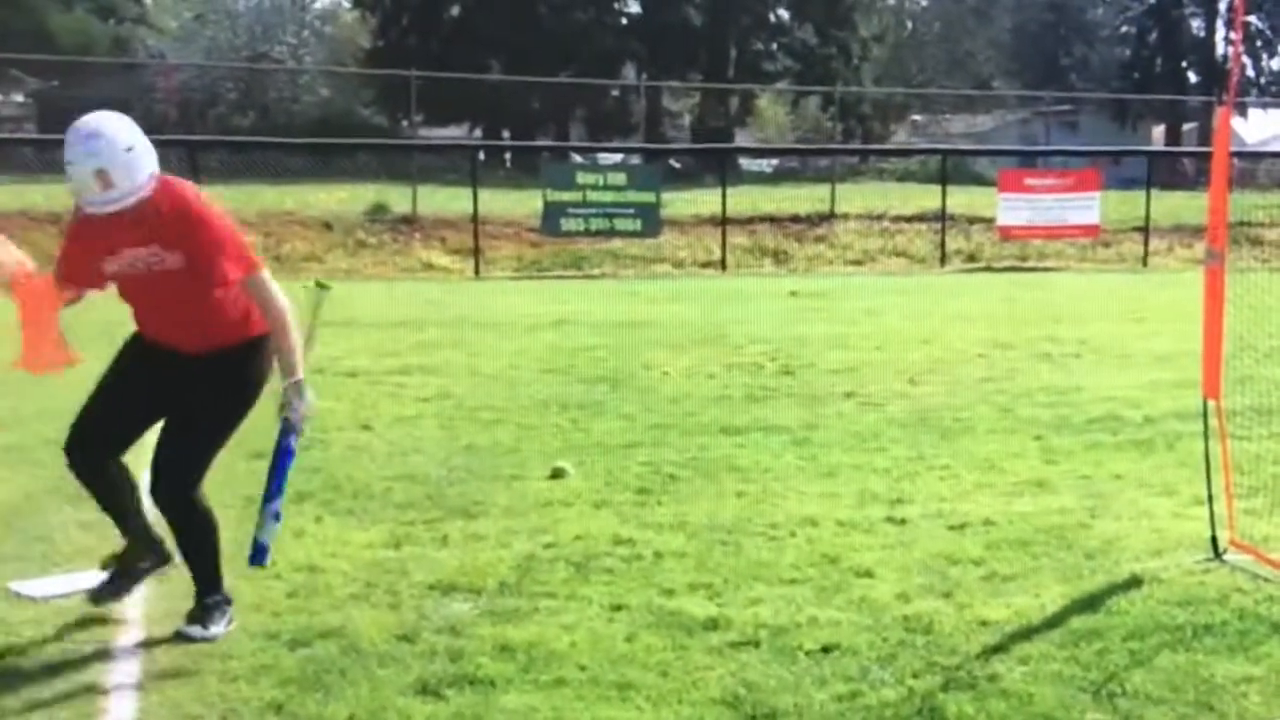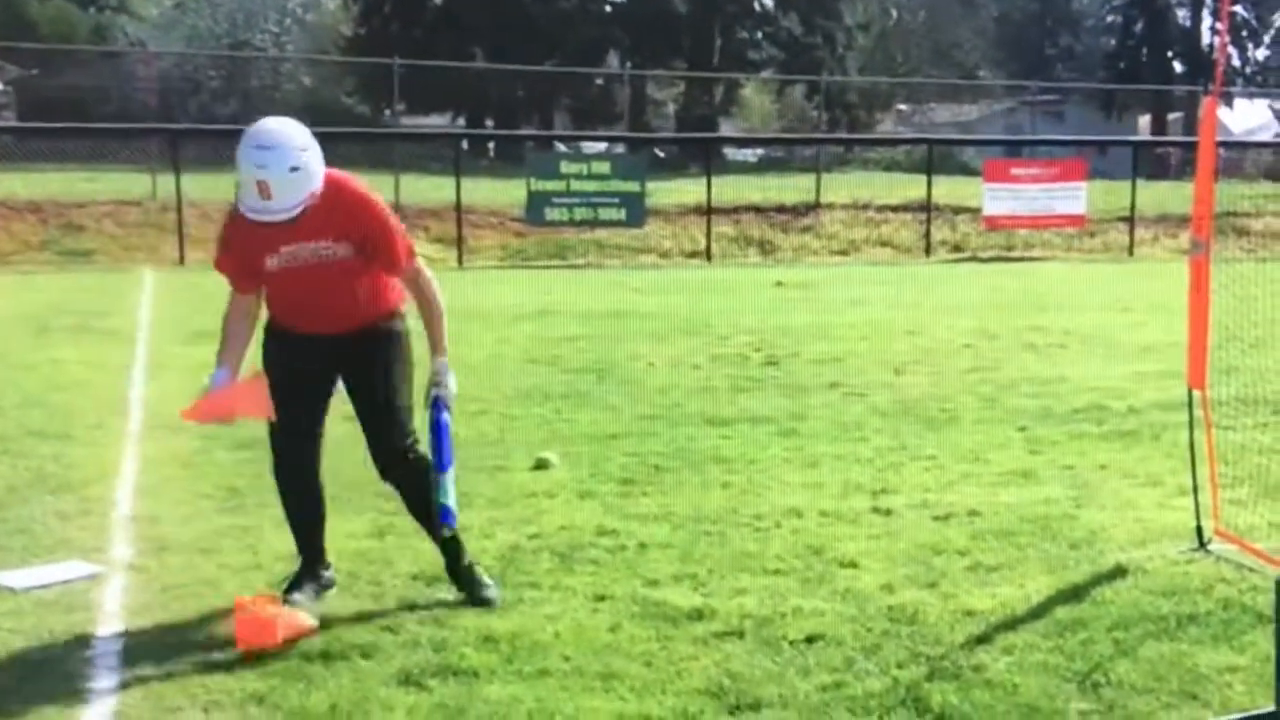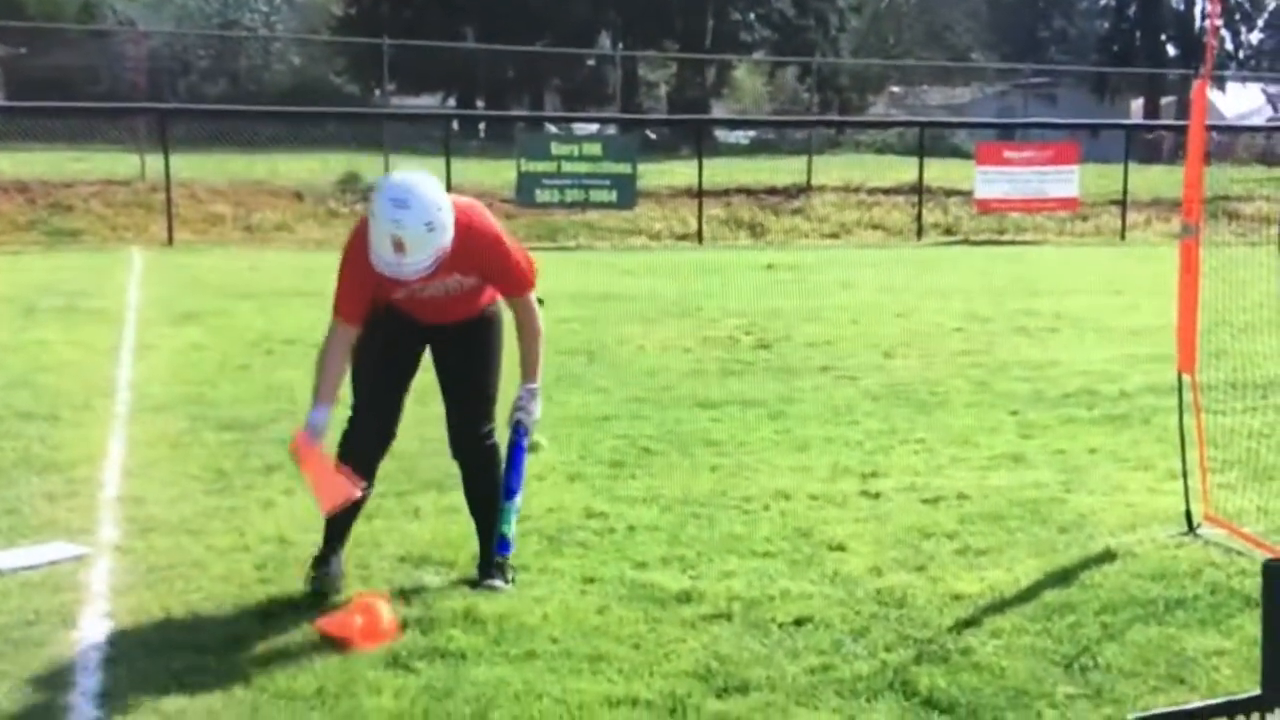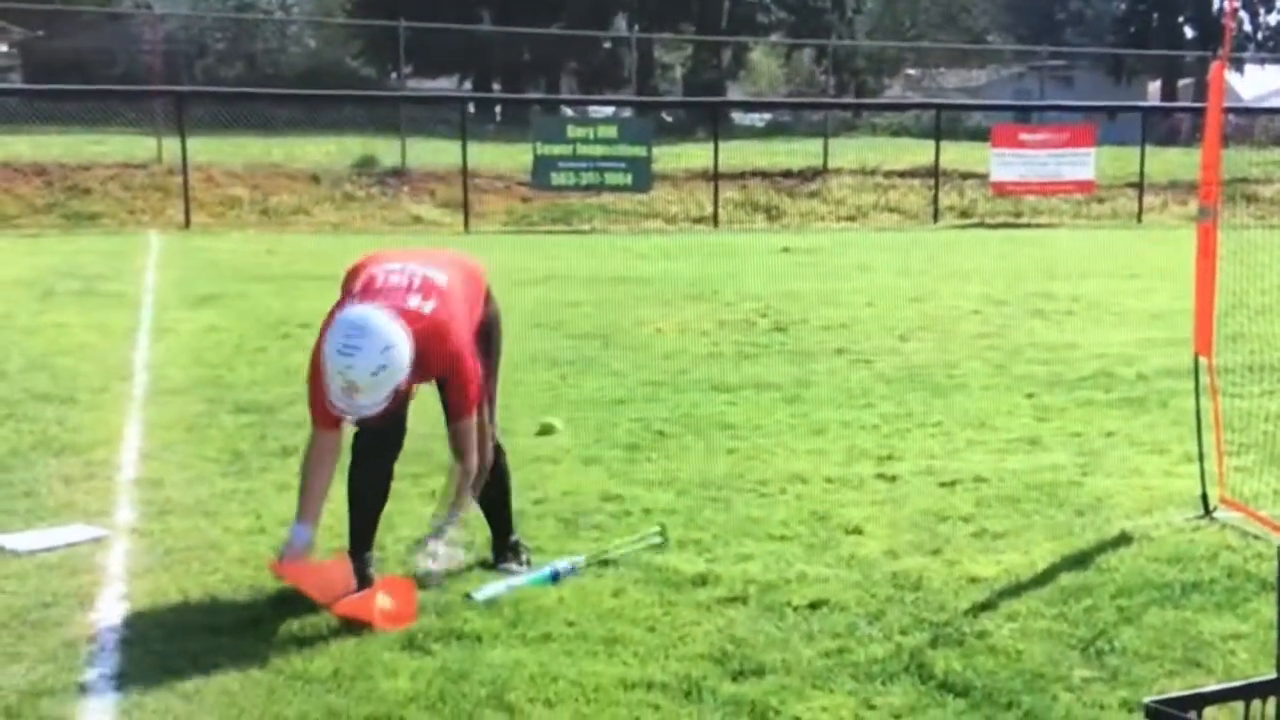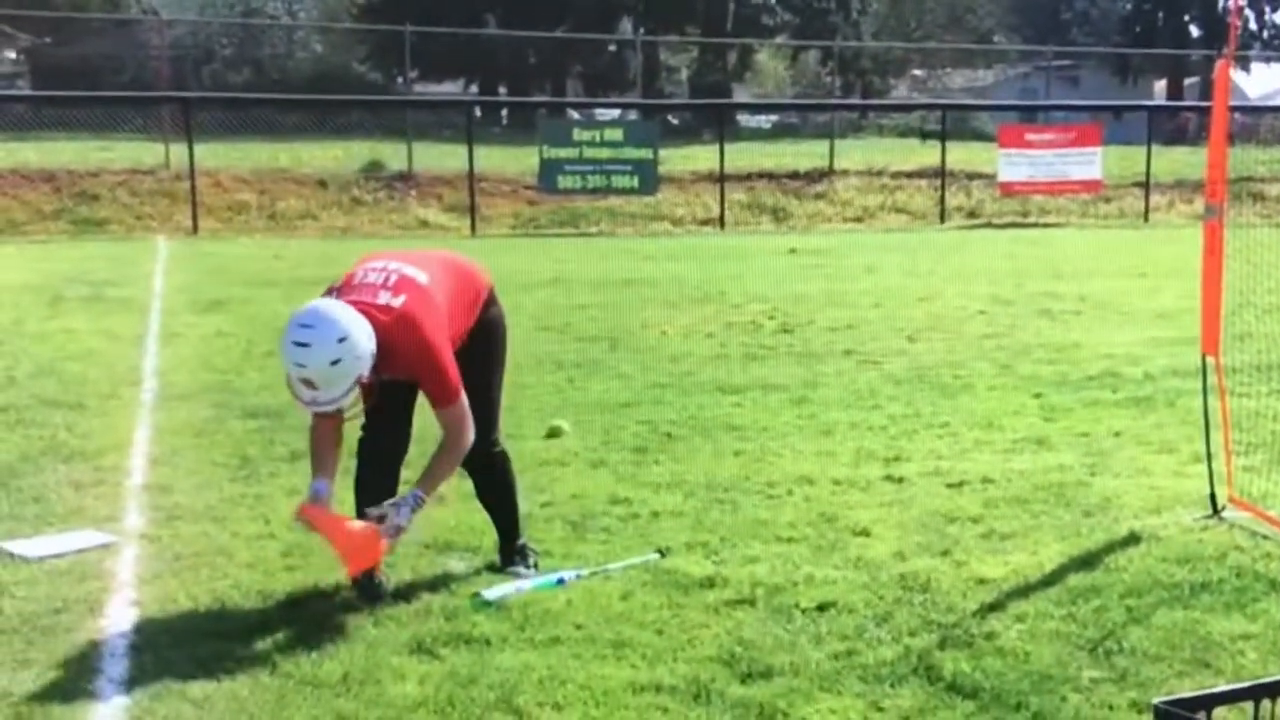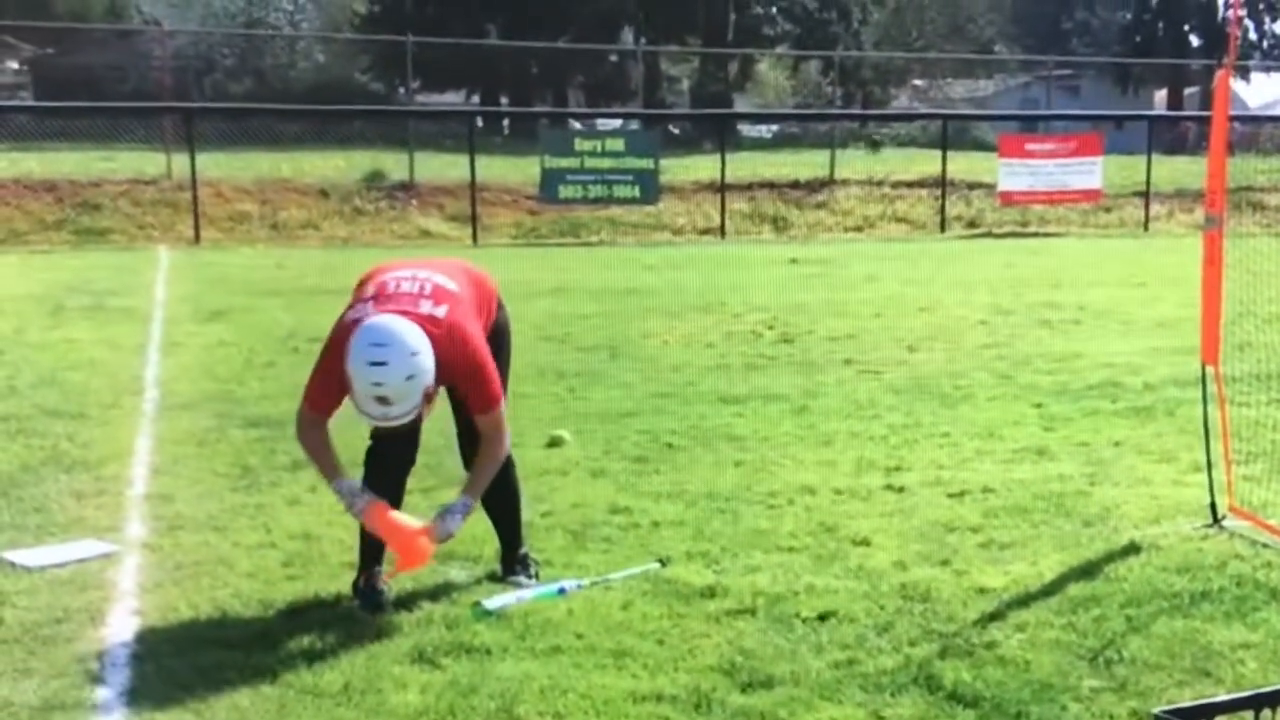
dt=0.5s
person 1, frame 1
left shoulder: (192, 213)
right shoulder: (92, 221)
left elbow: (265, 295)
right elbow: (66, 289)
left wrist: (295, 384)
left hip: (233, 355)
right hip: (159, 349)
left knee: (173, 482)
right knee: (86, 450)
left ankle: (214, 601)
right ankle: (142, 548)
person 1, frame 2
left shoulder: (355, 204)
right shoulder: (245, 222)
left elbow: (418, 278)
right elbow: (243, 298)
left wrist: (441, 363)
right wrist: (224, 373)
left hip: (373, 331)
right hip: (297, 340)
left knee: (396, 451)
right knee: (291, 458)
left ankle: (458, 562)
right ankle: (313, 567)
person 1, frame 3
left shoulder: (481, 233)
right shoulder: (368, 242)
left elbow: (524, 306)
right elbow: (343, 331)
left wrist: (530, 390)
right wrist: (319, 413)
left hip: (469, 317)
right hip: (391, 317)
left knee: (474, 435)
right knee: (369, 428)
left ankle: (494, 554)
right ankle: (331, 549)
person 1, frame 4
left shoulder: (445, 341)
right shoulder: (335, 348)
left elbow: (469, 446)
right elbow: (324, 441)
left wrist: (443, 530)
right wrist: (303, 532)
left knee: (477, 438)
right knee: (375, 440)
left ankle: (507, 542)
right ankle: (358, 557)
person 1, frame 5
left shoulder: (419, 338)
right shoulder: (317, 339)
left elbow: (460, 434)
right elbow: (325, 420)
left wrist: (413, 503)
right wrist: (320, 485)
left knee: (481, 443)
right knee: (381, 442)
left ankle: (513, 547)
person 1, frame 6
left shoulder: (463, 345)
right shoulder: (345, 347)
left elbow: (497, 437)
right elbow: (309, 422)
left wrist: (462, 506)
right wrist: (344, 487)
left knee: (481, 448)
right knee: (390, 450)
left ankle: (515, 555)
right ankle: (369, 571)
